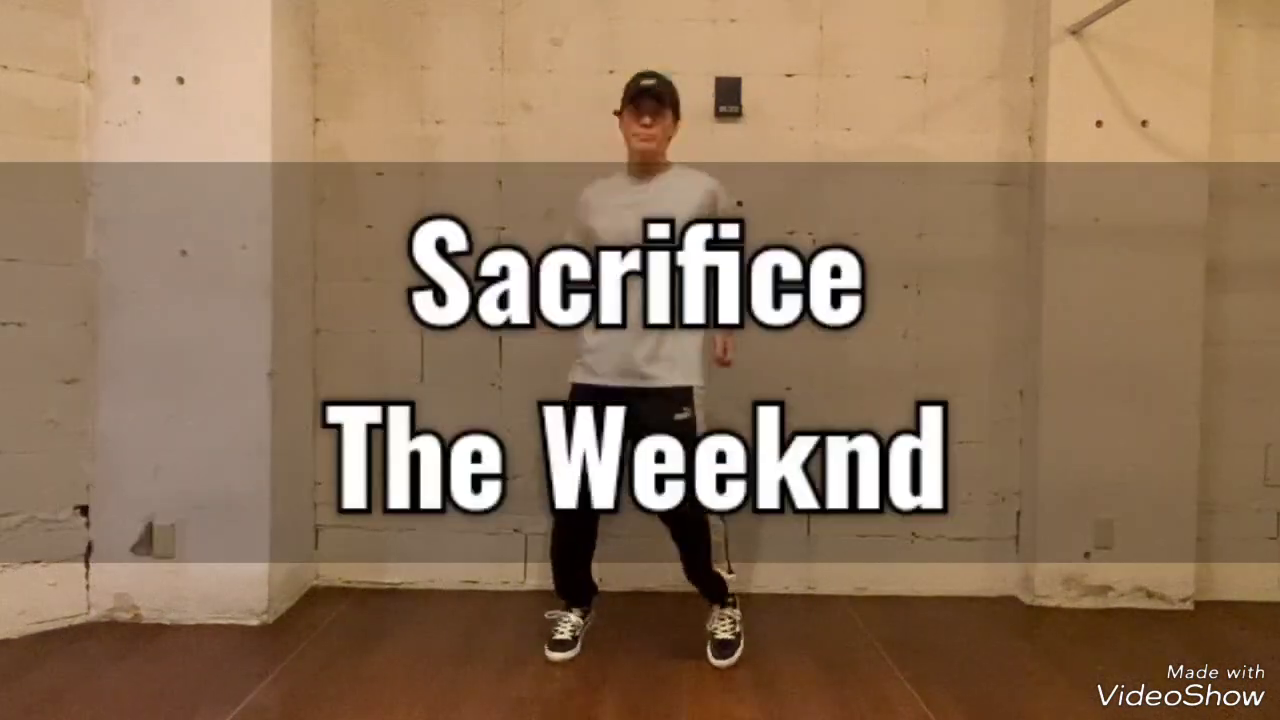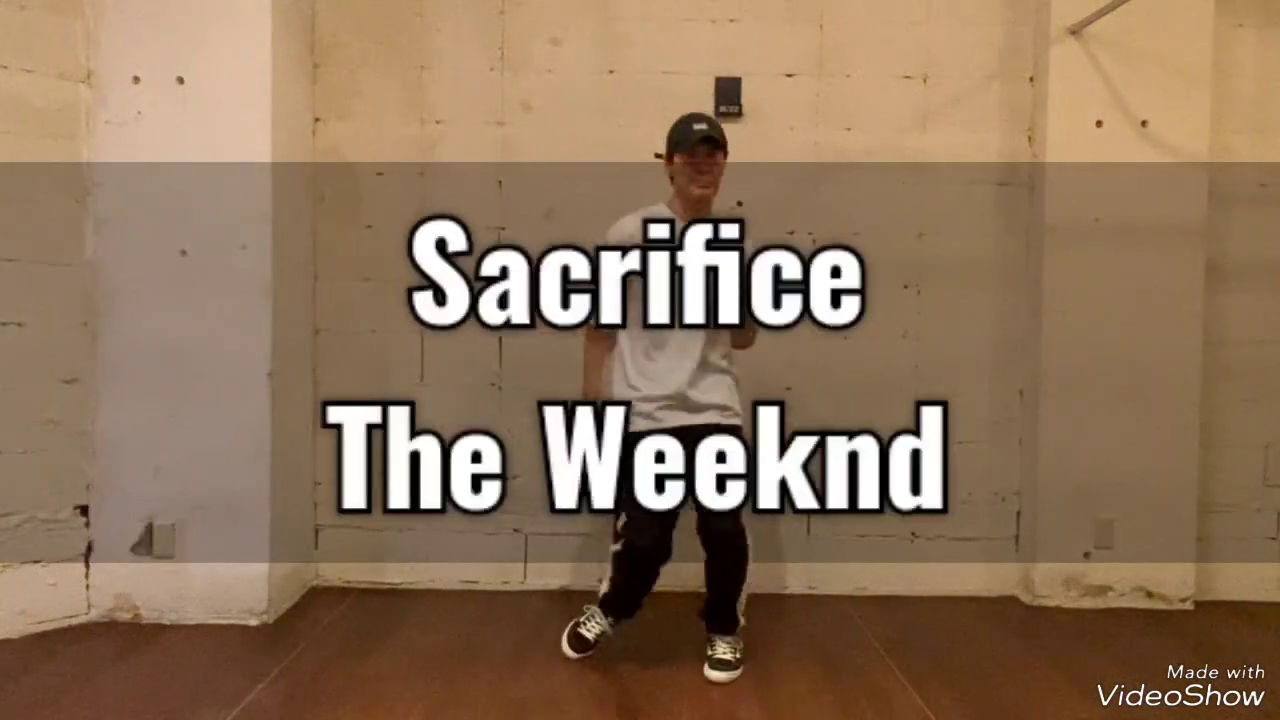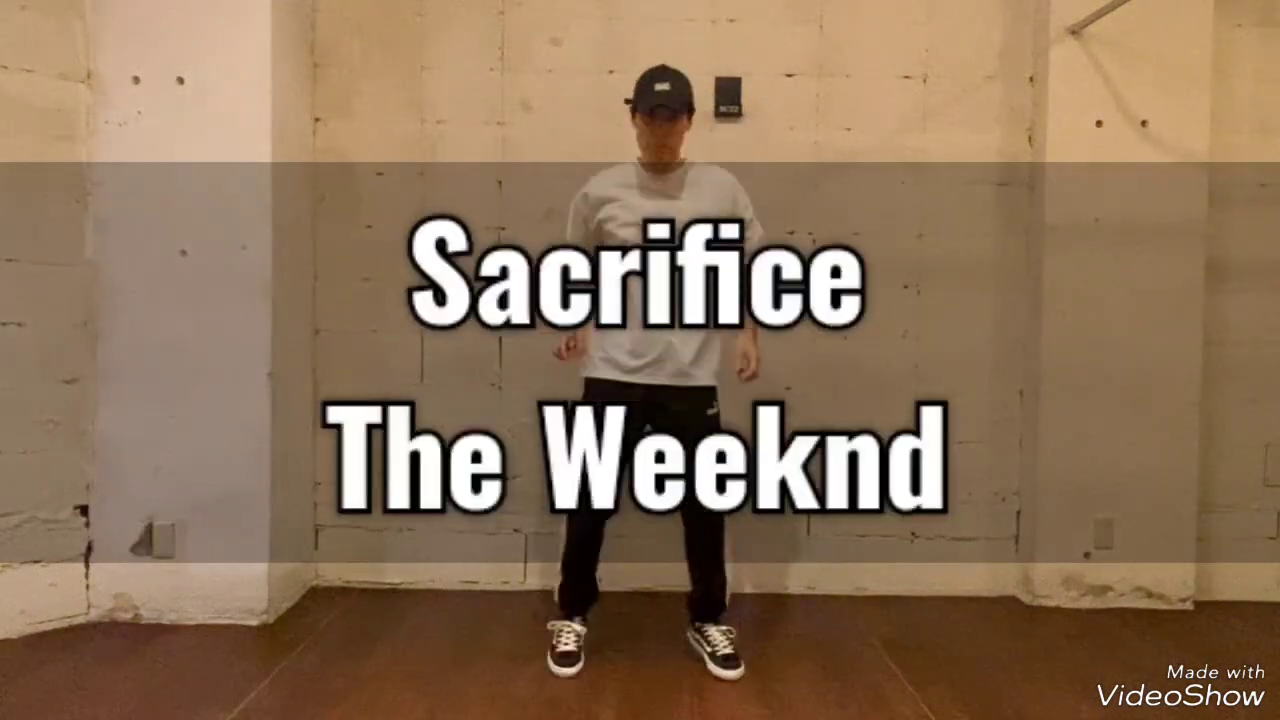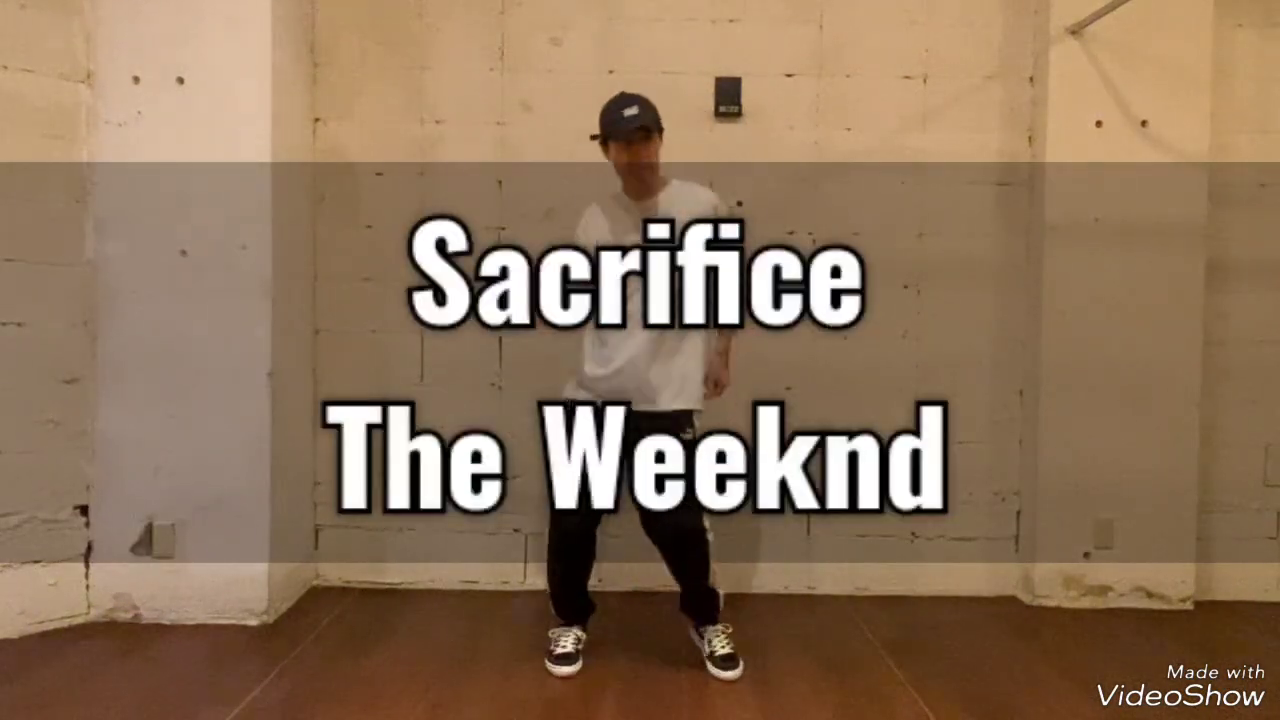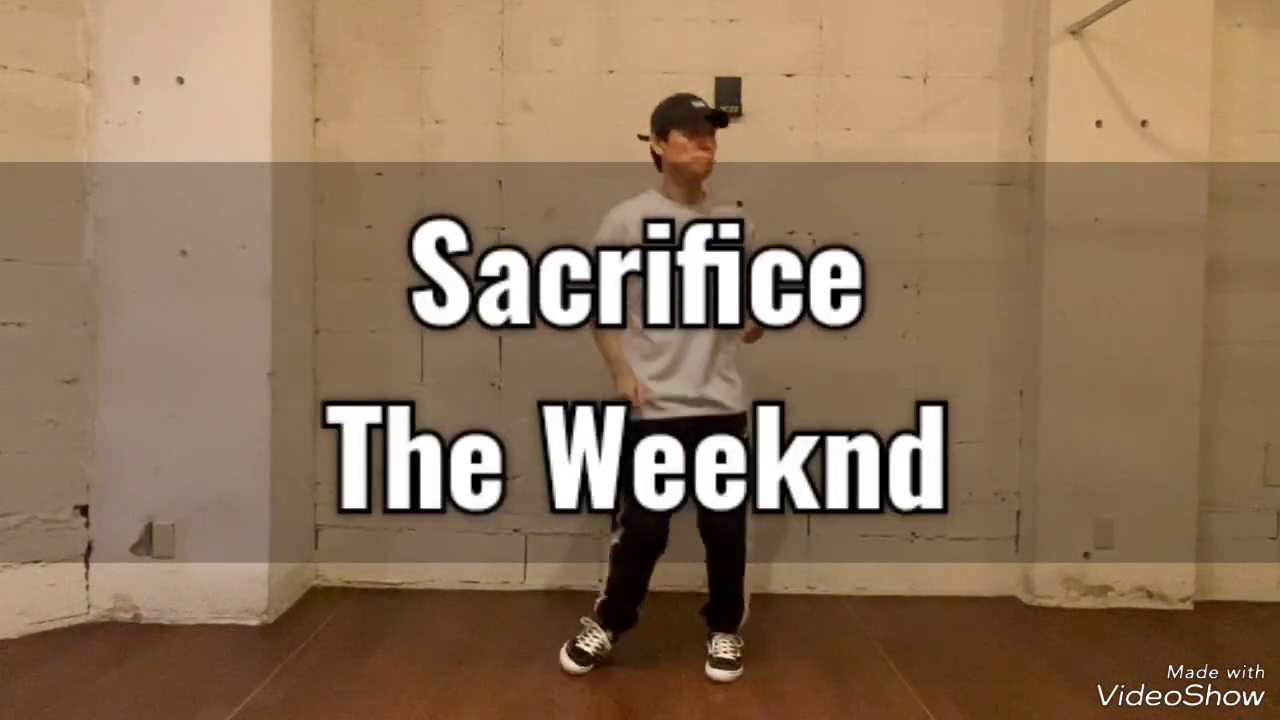
dt=0.3s
person 1, frame 1
left shoulder: (702, 191)
right shoulder: (594, 198)
left wrist: (725, 330)
left hip: (665, 380)
right hip: (595, 378)
left knee: (680, 500)
right knee: (575, 500)
left ankle: (722, 605)
right ankle: (575, 606)
person 1, frame 2
right shoulder: (631, 231)
left wrist: (742, 325)
right wrist: (592, 379)
left hip: (714, 415)
right hip: (643, 415)
left knee: (726, 535)
right knee: (644, 544)
left ankle: (723, 633)
right ankle: (607, 611)
person 1, frame 3
left shoulder: (722, 189)
right shoulder: (601, 192)
left wrist: (749, 333)
right wrist: (573, 326)
left hip: (690, 377)
right hip: (612, 374)
left knee: (704, 506)
right knee: (591, 501)
left ankle: (710, 623)
right ankle: (571, 618)
person 1, frame 4
left shoulder: (701, 205)
right shoulder: (595, 220)
left wrist: (721, 354)
left hip: (667, 399)
right hip: (596, 392)
left knee: (675, 521)
right knee: (572, 518)
left ankle: (707, 622)
right ankle: (569, 623)
person 1, frame 5
left shoulder: (728, 220)
right shoulder: (628, 218)
left wrist: (748, 321)
right wrist: (623, 373)
left hip: (720, 404)
right hip: (654, 407)
left knee: (726, 530)
right knee: (643, 531)
left ankle: (724, 631)
right ankle: (604, 625)
